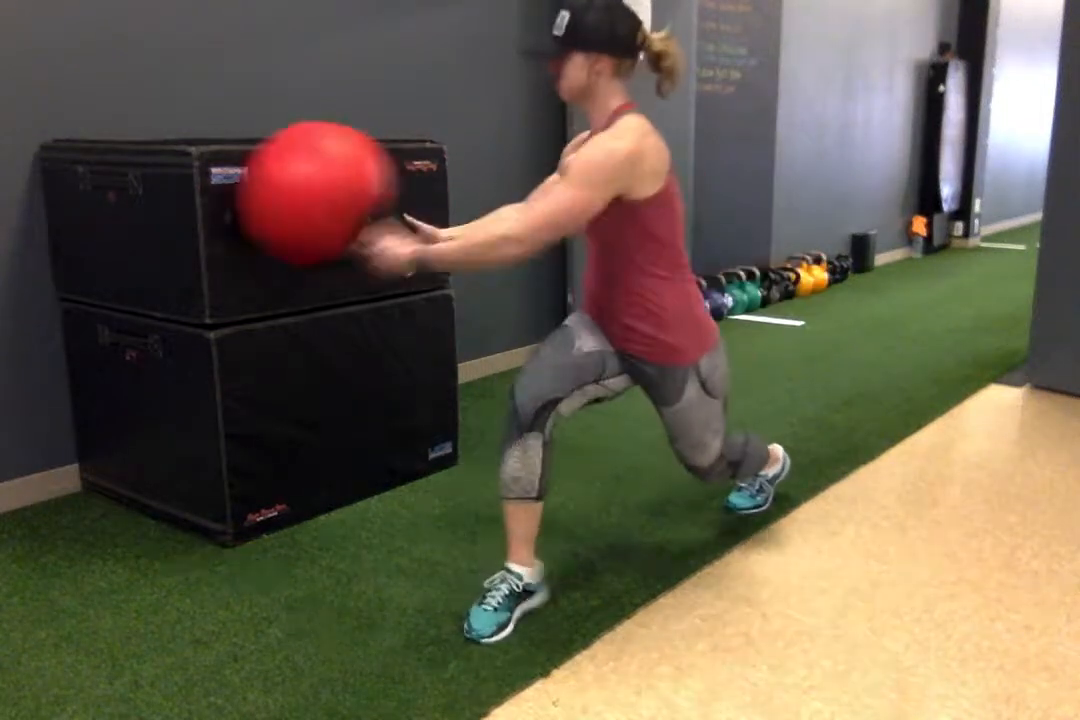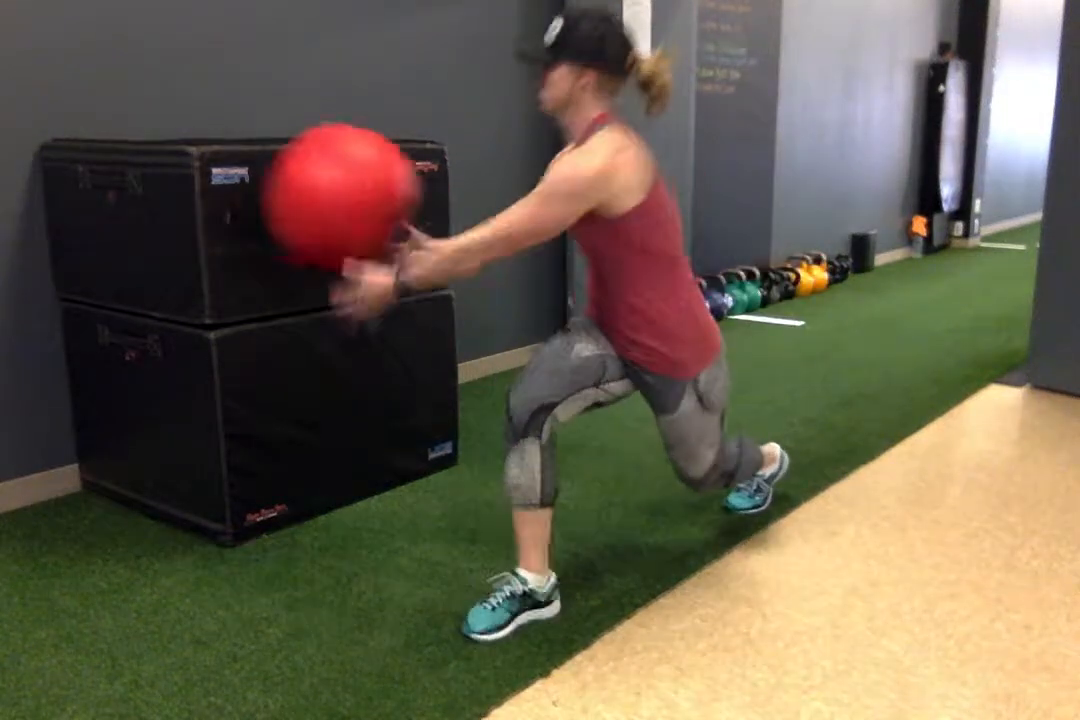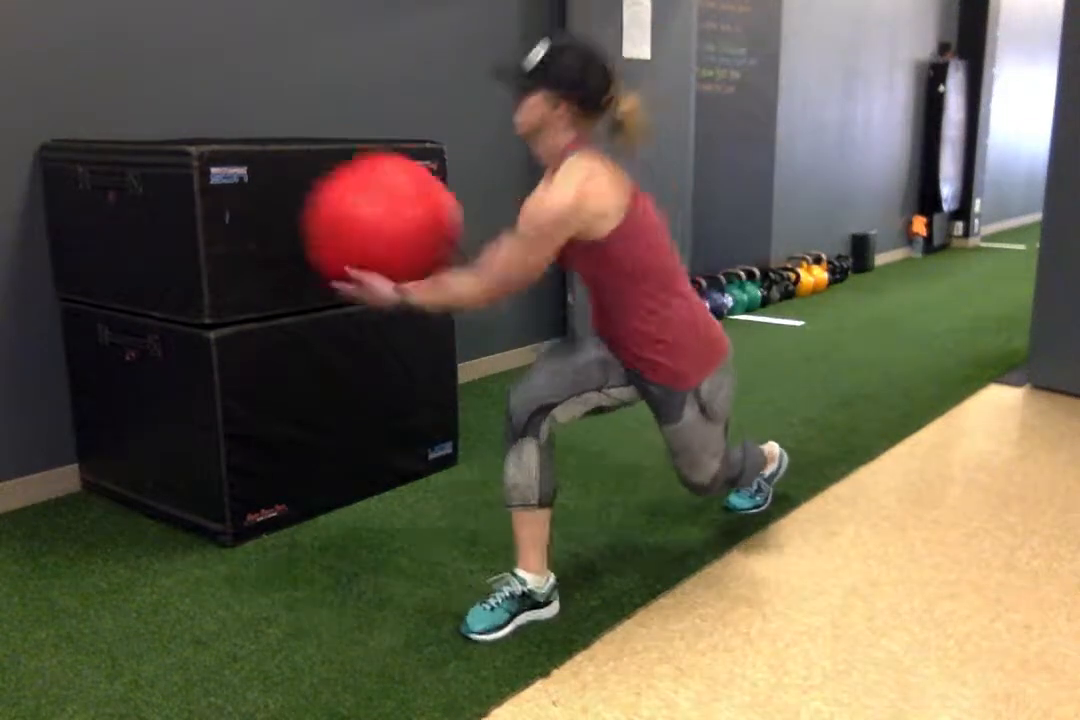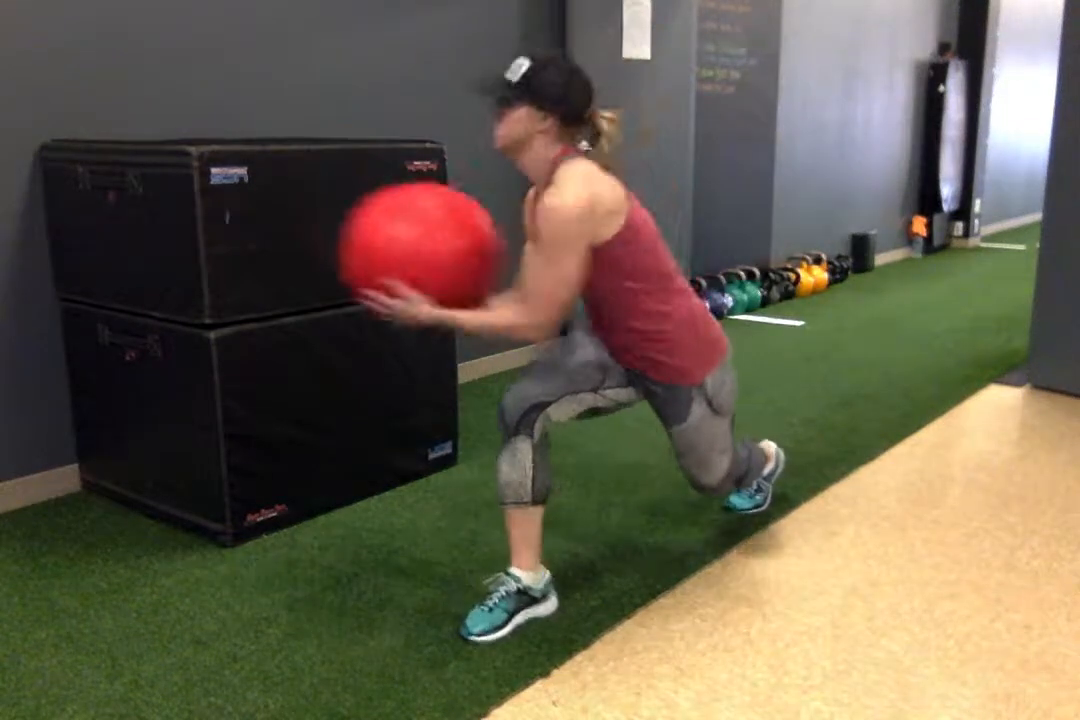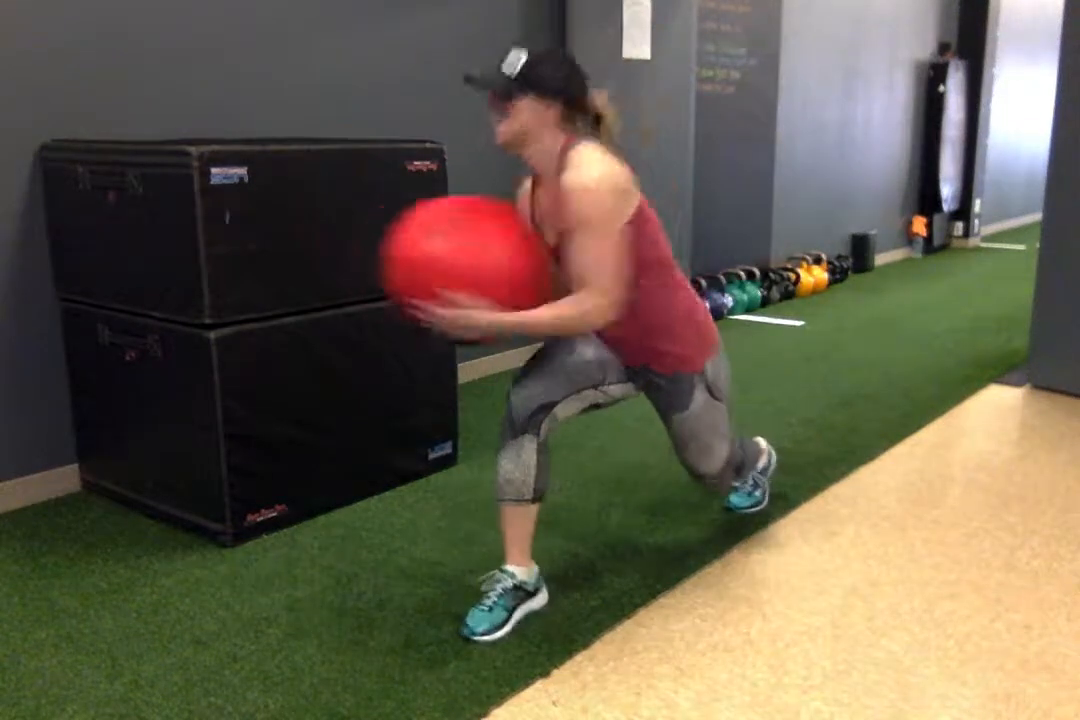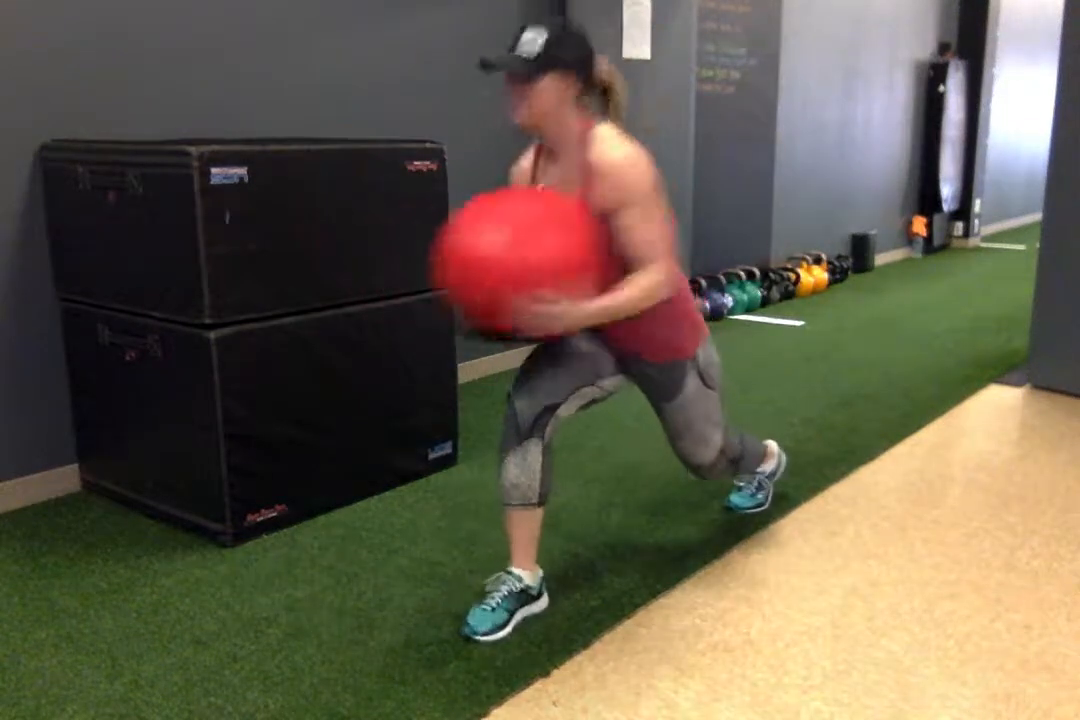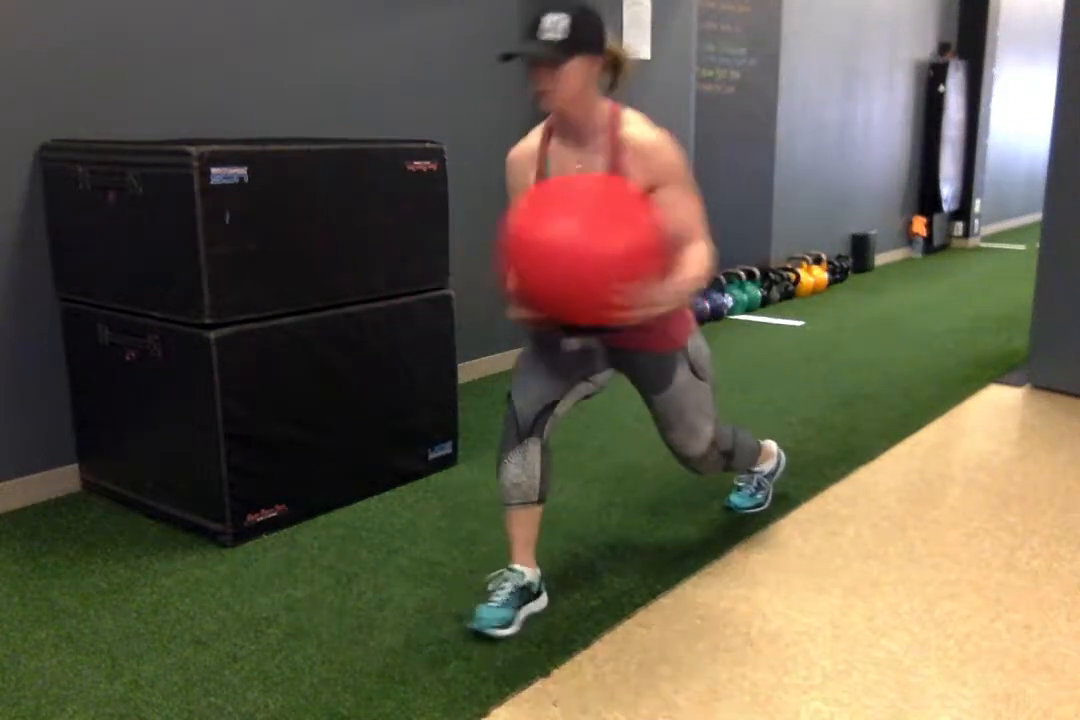
dt=0.1s
person 1, frame 1
left shoulder: (622, 148)
right shoulder: (593, 142)
left elbow: (523, 237)
right elbow: (530, 214)
left wrist: (415, 254)
right wrist: (442, 236)
left hip: (673, 337)
right hip: (607, 321)
left knee: (707, 458)
right knee: (529, 405)
left ankle: (770, 460)
right ankle: (521, 574)
person 1, frame 2
left shoulder: (594, 165)
right shoulder: (583, 153)
left elbow: (491, 247)
right elbow: (512, 228)
left wrist: (396, 283)
right wrist: (437, 251)
left hip: (678, 346)
right hip: (610, 329)
left knee: (701, 469)
right knee: (527, 410)
left ankle: (766, 460)
right ankle: (533, 581)
person 1, frame 3
left shoulder: (565, 195)
right shoulder: (566, 175)
left elbow: (488, 286)
right elbow: (511, 272)
left wrist: (399, 294)
right wrist: (426, 281)
left hip: (685, 358)
right hip: (617, 340)
left knee: (705, 476)
right knee: (529, 415)
left ankle: (765, 458)
right ankle: (532, 583)
person 1, frame 4
left shoulder: (572, 200)
right shoulder: (543, 193)
left elbow: (534, 320)
right elbow: (532, 295)
left wrist: (435, 315)
right wrist: (444, 302)
left hip: (681, 355)
right hip: (614, 341)
left knee: (711, 475)
right knee: (522, 411)
left ankle: (763, 458)
right ankle: (529, 580)
person 1, frame 5
left shoulder: (590, 182)
right shoulder: (533, 183)
left elbow: (603, 305)
left wrist: (496, 321)
right wrist: (470, 309)
left hip: (676, 342)
right hip: (606, 342)
left knee: (708, 464)
right knee: (524, 411)
left ankle: (756, 457)
right ankle: (518, 578)
person 1, frame 6
left shoulder: (618, 162)
right shoulder: (527, 170)
left elbow: (657, 276)
left wrist: (580, 313)
right wrist: (515, 304)
left hip: (662, 340)
right hip: (589, 334)
left knee: (704, 454)
right knee: (526, 412)
left ankle: (764, 459)
right ankle: (522, 579)
person 1, frame 7
left shoulder: (649, 146)
right shoulder: (527, 155)
left elbow: (695, 246)
left wrist: (669, 293)
right wrist: (525, 298)
left hip: (656, 329)
right hip: (574, 322)
left knee: (696, 446)
right knee: (524, 412)
left ankle: (765, 458)
right ankle: (521, 576)
